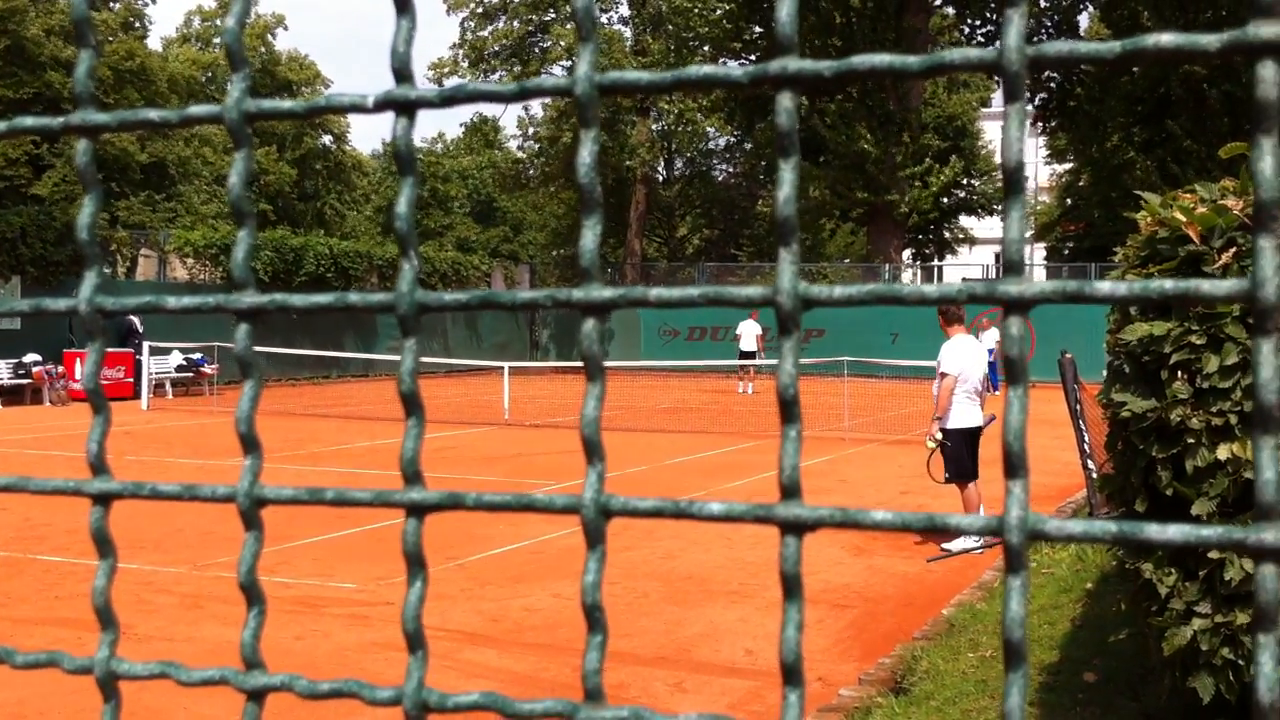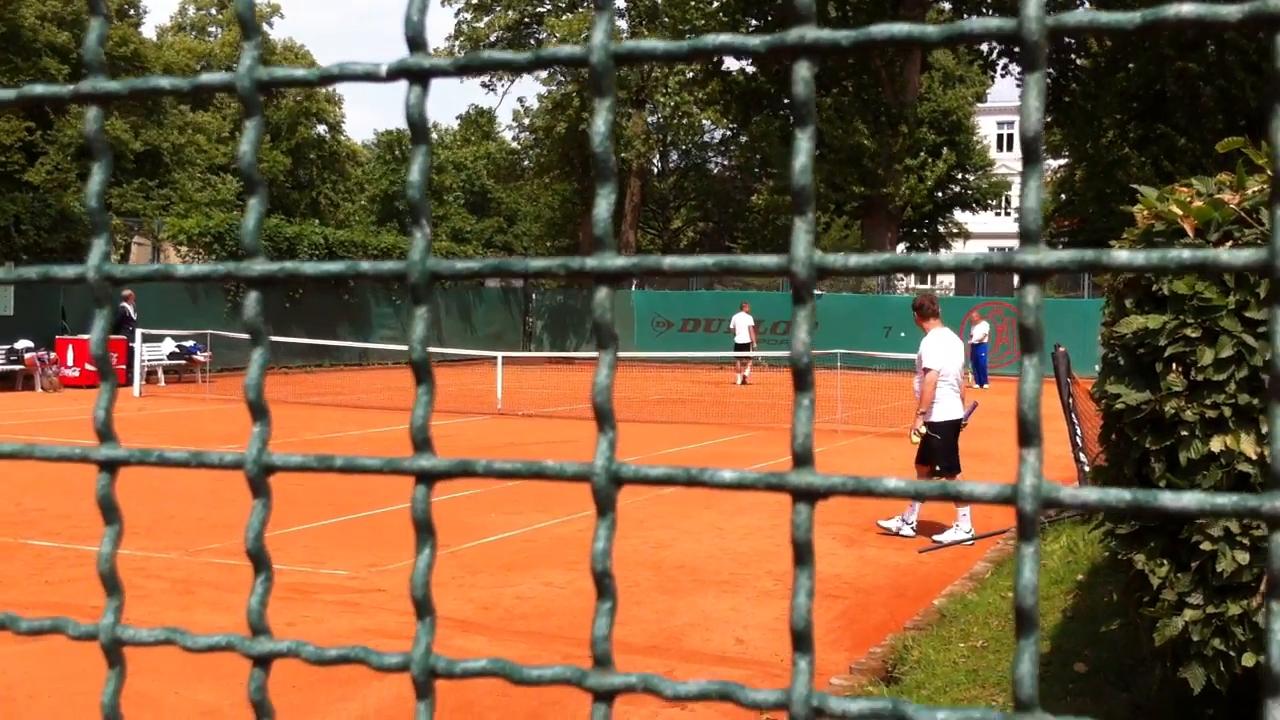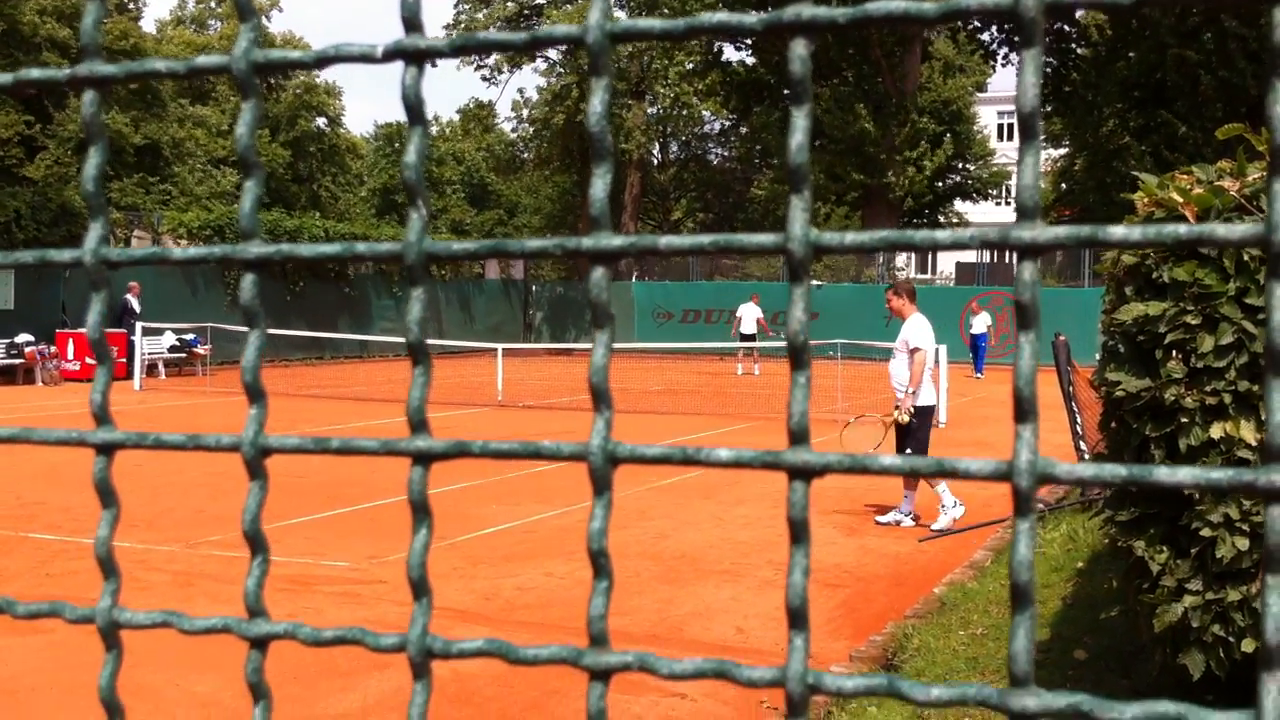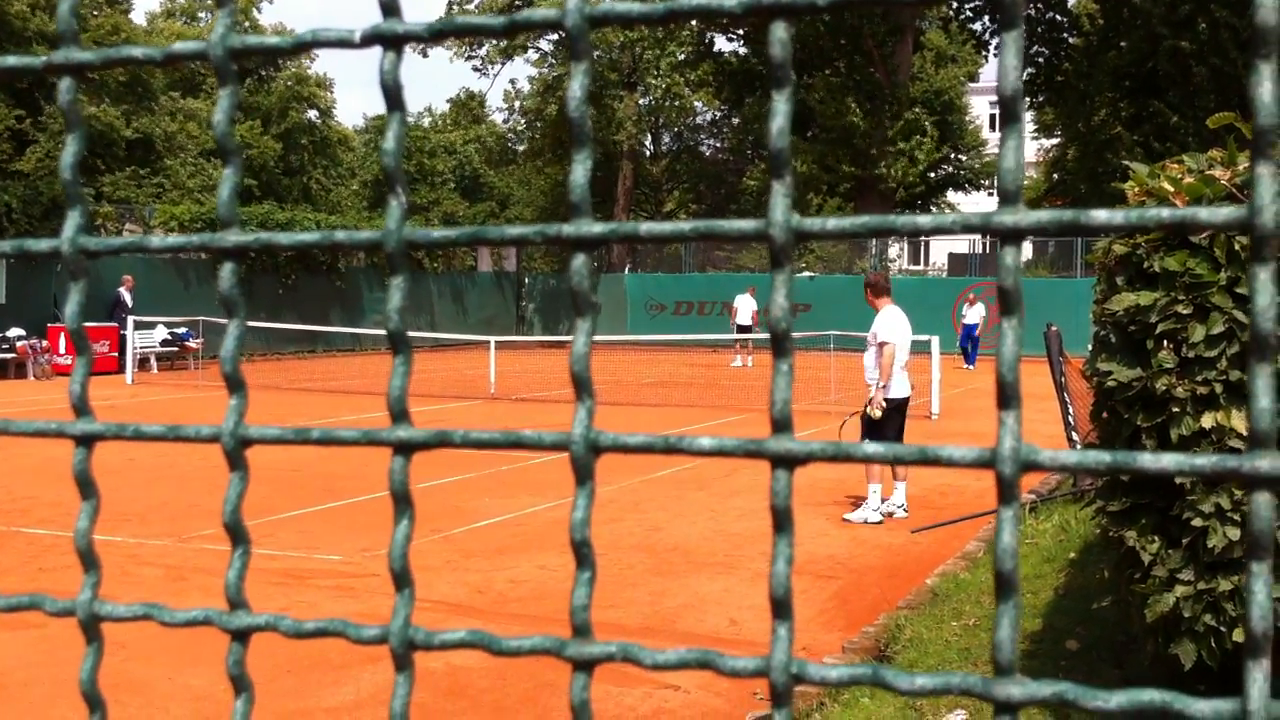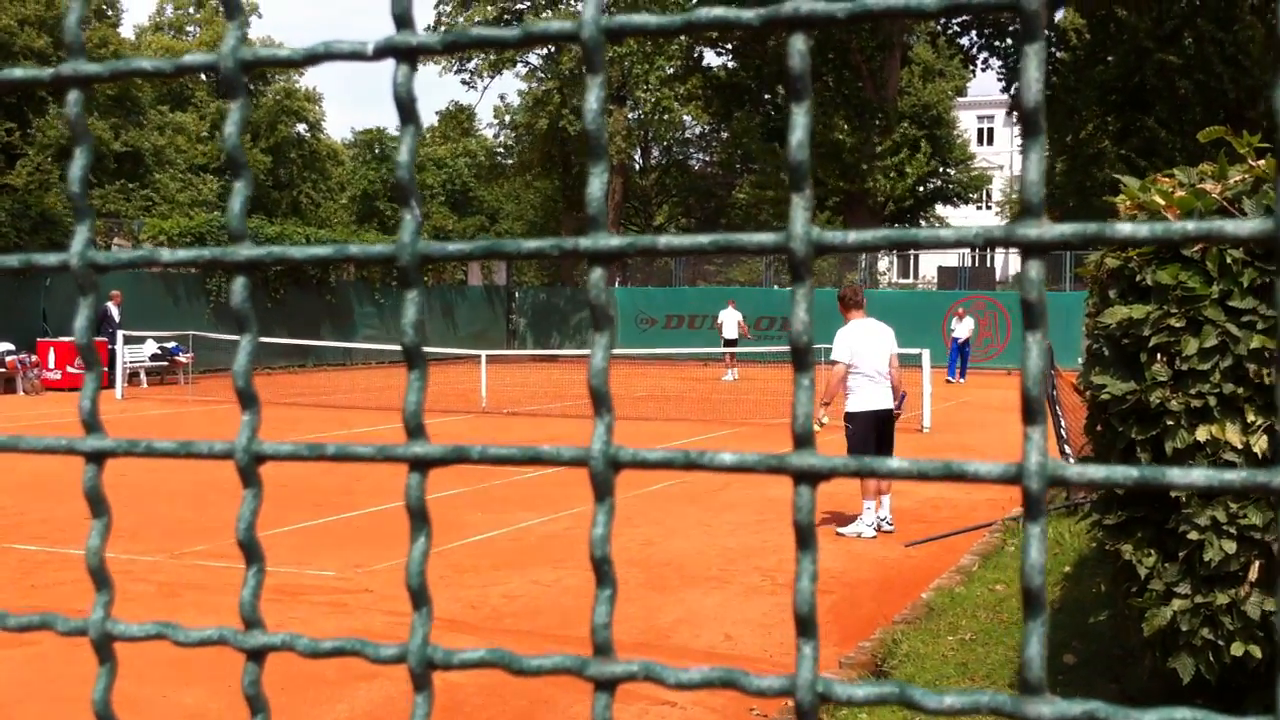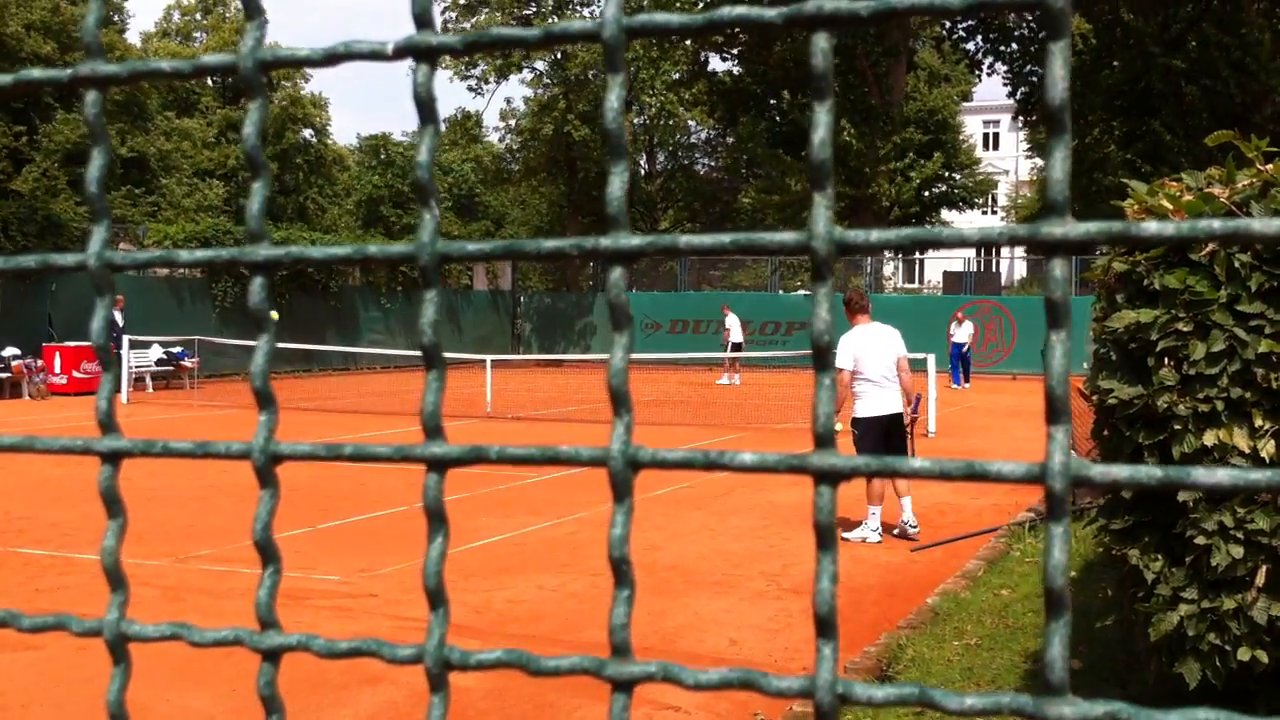
dt=0.5s
person 1, frame 1
left shoulder: (951, 347)
right shoulder: (977, 346)
left elbow: (946, 387)
left wrist: (935, 420)
left hip: (955, 423)
right hip: (972, 420)
left knee: (963, 480)
right knee: (969, 479)
left ankle: (973, 536)
person 1, frame 2
left shoulder: (931, 342)
right shoulder: (953, 339)
left elbow: (930, 381)
right elbow: (961, 379)
left wrist: (920, 415)
right wrist: (960, 409)
left hip: (940, 417)
right hip: (950, 414)
left knee: (950, 472)
right knee: (923, 467)
left ankle: (964, 527)
right ankle: (908, 520)
person 1, frame 3
left shoulder: (916, 324)
right shoulder: (911, 325)
left elbow: (920, 361)
left wrist: (909, 395)
left hip: (917, 402)
right hip: (910, 402)
left knee: (914, 457)
right knee: (909, 458)
left ankle: (950, 503)
right ankle: (906, 511)
person 1, frame 4
left shoulder: (885, 317)
right shoulder: (897, 315)
left elbow: (888, 356)
left wrist: (880, 389)
left hip: (887, 394)
right hip: (899, 392)
left ankle: (873, 507)
right ankle: (898, 502)
person 1, frame 5
left shoulder: (846, 334)
right shoulder: (885, 330)
left elbow: (838, 375)
right elbow: (895, 370)
left wrist: (823, 405)
right wrist: (897, 401)
left hip: (861, 408)
right hip: (885, 406)
left ankle: (867, 521)
right ankle: (885, 516)
person 1, frame 6
left shoulder: (849, 340)
right shoulder: (892, 333)
left elbow: (844, 382)
right elbow: (905, 373)
left wrist: (835, 412)
right wrist: (910, 405)
left hip: (867, 413)
right hip: (894, 410)
left ankle: (872, 527)
right ankle: (908, 520)
